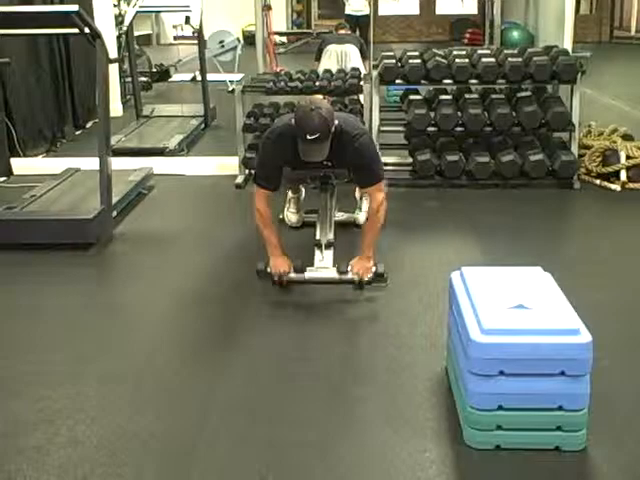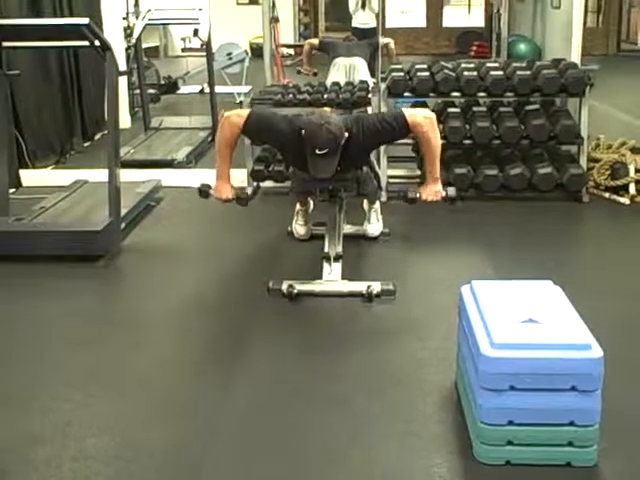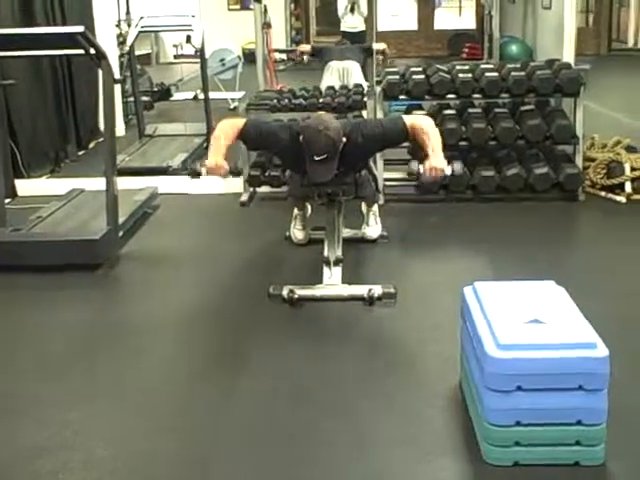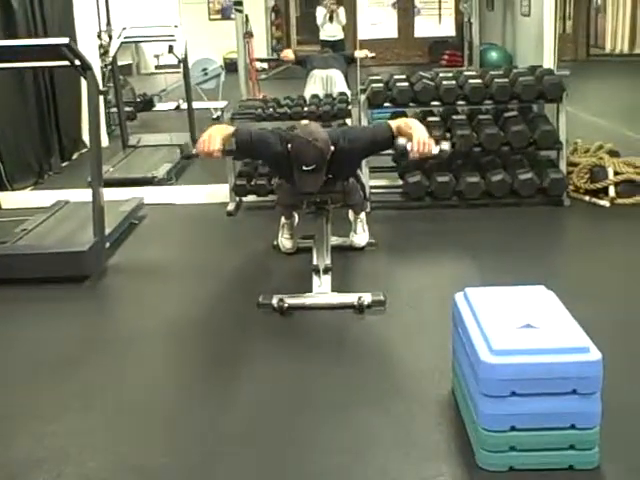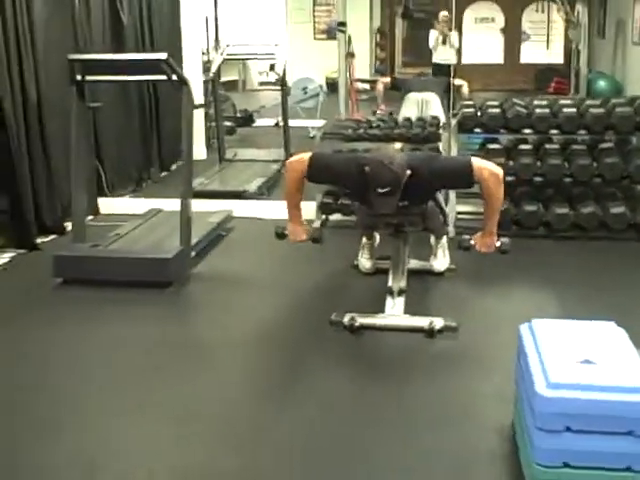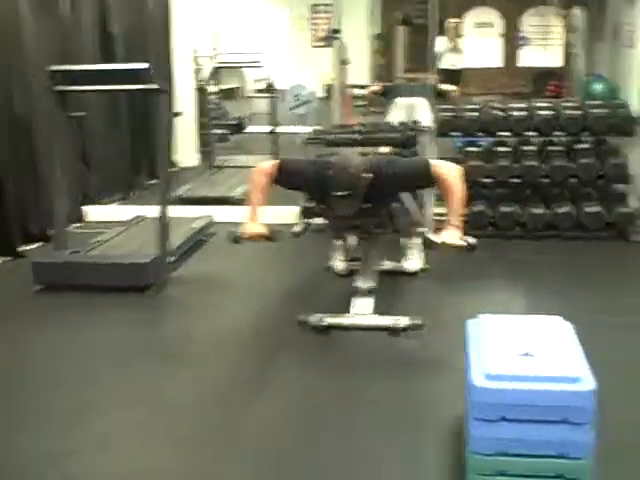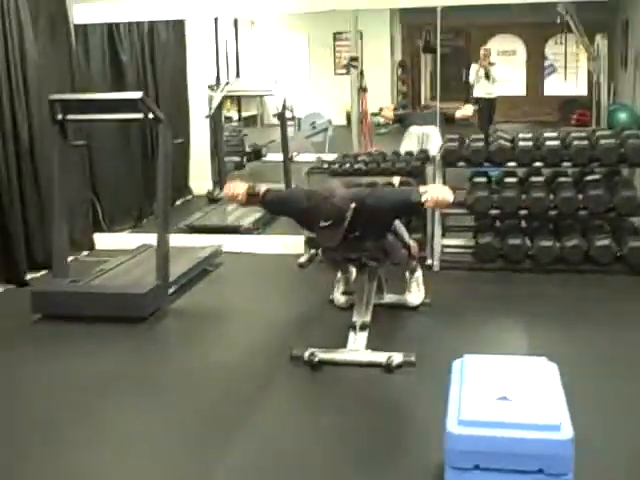
dt=0.7s
person 1, frame 1
left shoulder: (356, 137)
right shoulder: (277, 138)
left elbow: (378, 197)
right elbow: (261, 199)
left wrist: (366, 256)
right wrist: (276, 254)
left ankle: (362, 194)
right ankle: (294, 194)
person 1, frame 2
left shoulder: (362, 131)
right shoulder: (288, 131)
left elbow: (425, 120)
right elbow: (230, 120)
left wrist: (432, 181)
right wrist: (223, 180)
left hip: (355, 169)
left knee: (369, 189)
right knee: (299, 190)
left ankle: (373, 206)
right ankle: (303, 207)
person 1, frame 3
left shoulder: (362, 136)
right shoulder: (286, 137)
left elbow: (421, 122)
right elbow: (230, 125)
left wrist: (435, 155)
right wrist: (215, 156)
left hip: (353, 173)
left knee: (367, 190)
right knee: (297, 194)
left ankle: (371, 208)
right ankle: (301, 212)
person 1, frame 4
left shoulder: (350, 143)
right shoulder: (275, 146)
left elbow: (406, 124)
right elbow: (221, 131)
left wrist: (420, 136)
right wrist: (210, 140)
left hip: (341, 180)
left knee: (356, 201)
right knee: (286, 203)
left ankle: (358, 216)
right ankle: (288, 220)
person 1, frame 5
left shoulder: (428, 168)
right shoulder: (353, 168)
left elbow: (491, 172)
right elbow: (295, 164)
left wrist: (489, 232)
right wrist: (295, 221)
left hip: (419, 202)
left ankle: (440, 241)
right ankle: (369, 240)
person 1, frame 6
left shoulder: (389, 172)
right shoulder: (317, 173)
left elbow: (449, 170)
right elbow: (265, 169)
left wrist: (453, 226)
right wrist: (254, 219)
left hip: (385, 205)
left ankle: (412, 241)
right ankle: (342, 243)
person 1, frame 7
left shoulder: (377, 203)
right shoulder: (305, 203)
left elbow: (431, 194)
right elbow: (258, 194)
left wrist: (440, 193)
right wrist: (239, 191)
left hip: (381, 239)
left ankle: (413, 272)
right ankle: (345, 274)
